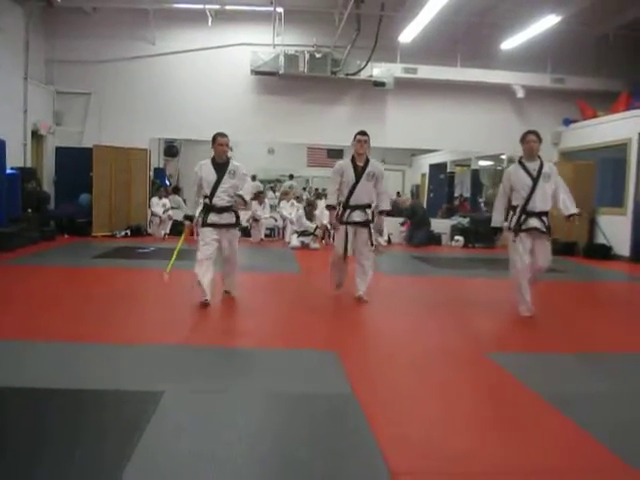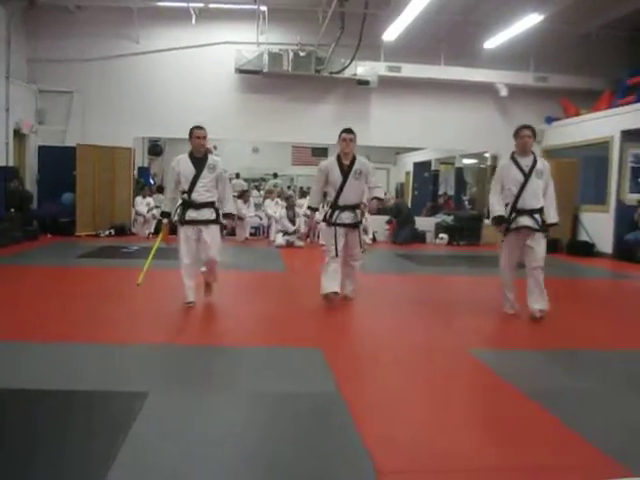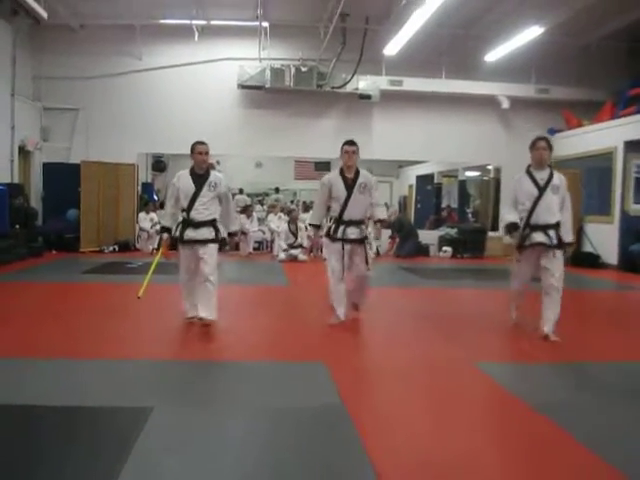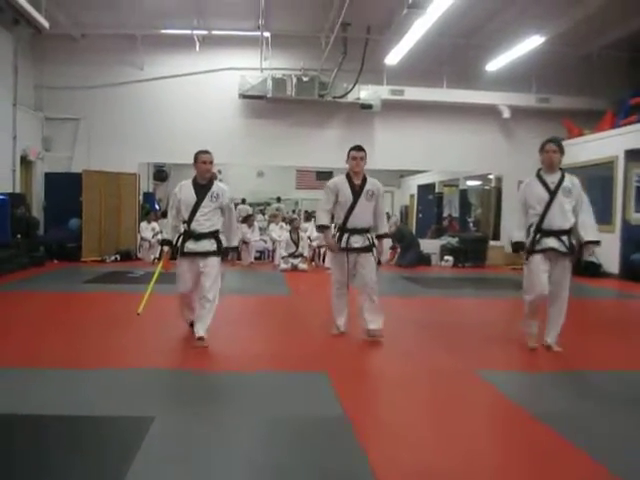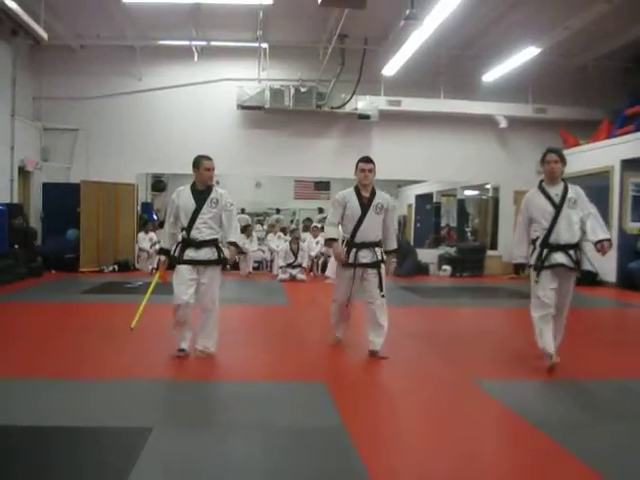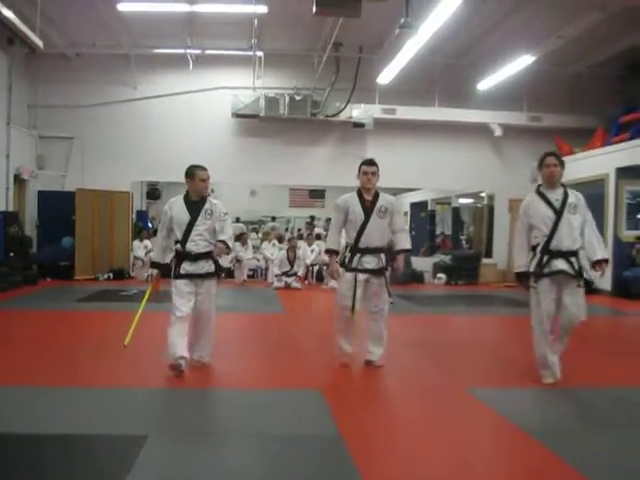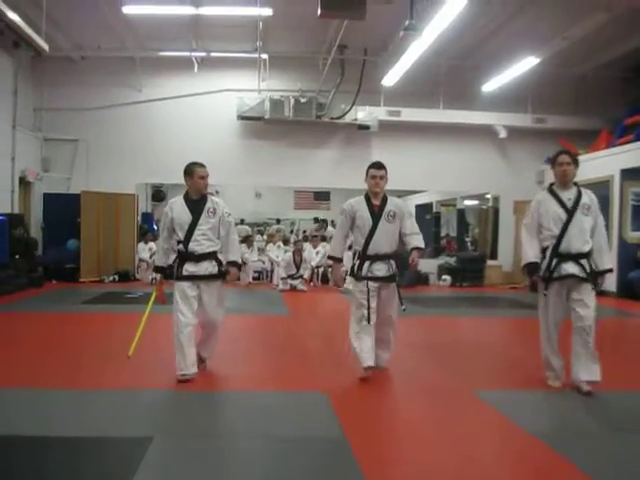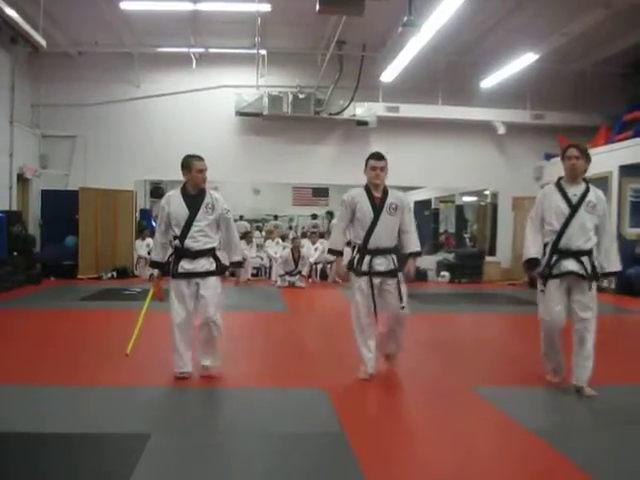
dt=0.2s
person 1, frame 1
left shoulder: (550, 169)
right shoulder: (512, 171)
left elbow: (561, 191)
right elbow: (502, 198)
left wrist: (571, 211)
right wrist: (498, 223)
left hip: (541, 222)
right hip: (519, 222)
left knee: (541, 264)
right knee: (521, 265)
left ankle: (526, 297)
right ankle: (525, 305)
person 1, frame 2
left shoulder: (543, 165)
right shoulder: (505, 167)
left elbow: (549, 194)
right elbow: (495, 193)
left wrist: (551, 220)
right wrist: (498, 216)
left hip: (535, 221)
right hip: (512, 220)
left knee: (537, 264)
right knee: (508, 265)
left ankle: (537, 307)
right ankle: (510, 303)
person 1, frame 3
left shoulder: (560, 180)
right shoulder: (520, 180)
left elbow: (565, 210)
right elbow: (510, 206)
left wrist: (567, 239)
right wrist: (512, 225)
left hip: (552, 237)
right hip: (527, 236)
left knee: (553, 284)
right knee: (520, 279)
left ankle: (548, 328)
right ankle: (515, 309)
person 1, frame 4
left shoulder: (572, 183)
right shoulder: (530, 184)
left elbow: (583, 210)
right elbow: (522, 215)
left wrist: (589, 238)
right wrist: (519, 242)
left hip: (563, 243)
right hip: (537, 242)
left knee: (559, 294)
right knee: (537, 291)
left ankle: (551, 337)
right ankle: (532, 332)
person 1, frame 5
left shoulder: (576, 193)
right shoulder: (532, 197)
left elbow: (590, 217)
right elbow: (522, 230)
left wrist: (602, 238)
right wrist: (519, 260)
left hip: (569, 257)
right hip: (543, 258)
left knee: (561, 308)
right knee: (543, 307)
left ankle: (550, 347)
right ankle: (549, 355)
person 1, frame 6
left shoulder: (576, 198)
right shoulder: (530, 202)
left elbow: (588, 229)
right elbow: (521, 237)
left wrist: (598, 257)
right wrist: (522, 270)
left hip: (571, 265)
right hip: (543, 265)
left knee: (574, 317)
right knee: (543, 319)
left ankle: (554, 352)
right ankle: (549, 370)
person 1, frame 7
left shoulder: (589, 199)
right shoulder: (541, 200)
left elbow: (598, 235)
right elbow: (529, 233)
left wrist: (602, 268)
right wrist: (532, 264)
left hip: (582, 268)
right hip: (553, 268)
left knee: (585, 323)
right knee: (550, 324)
left ankle: (583, 378)
right ankle: (554, 374)
person 1, frame 8
left shoulder: (597, 197)
right shoulder: (547, 194)
left elbow: (605, 234)
right elbow: (534, 228)
left wrist: (609, 268)
right wrist: (532, 261)
left hip: (584, 266)
right hip: (553, 264)
left knee: (584, 324)
right knee: (551, 321)
left ankle: (581, 380)
right ankle: (554, 367)
person 2, frame 1
left shoulder: (237, 168)
right shoulder: (202, 167)
left elbow: (246, 187)
right elbow: (195, 194)
left wrist: (240, 198)
right wrist: (190, 219)
left hip: (229, 218)
right hip: (208, 217)
left knee: (230, 256)
right knee: (204, 256)
left ankle: (228, 287)
right ankle: (205, 295)
person 2, frame 2
left shoulder: (215, 163)
right shoulder: (179, 162)
left elbow: (224, 189)
right elbow: (171, 190)
left wrist: (228, 214)
right wrist: (166, 217)
left hip: (209, 214)
right hip: (187, 214)
left knee: (211, 255)
right knee: (187, 258)
left ankle: (208, 277)
right ankle: (190, 296)
person 2, frame 3
left shoulder: (218, 180)
right shoulder: (180, 178)
left elbow: (228, 207)
right elbow: (171, 206)
left wrist: (232, 232)
right wrist: (166, 232)
left hip: (209, 233)
right hip: (186, 232)
left knee: (208, 275)
right knee: (188, 277)
left ankle: (205, 315)
right ankle: (192, 311)
person 2, frame 4
left shoulder: (222, 190)
right shoulder: (182, 188)
left elbow: (230, 219)
right elbow: (173, 217)
right wrist: (167, 244)
left hip: (211, 245)
right hip: (187, 244)
left knee: (208, 291)
right knee: (185, 289)
left ankle: (200, 333)
right ankle: (192, 317)
person 2, frame 5
left shoulder: (222, 196)
right shoulder: (180, 194)
left elbow: (232, 222)
right elbow: (171, 225)
left wrist: (233, 244)
right wrist: (165, 253)
left hip: (211, 254)
right hip: (186, 253)
left knee: (209, 303)
right knee: (182, 300)
left ankle: (205, 345)
right ankle: (182, 342)
person 2, frame 6
left shoulder: (216, 206)
right shoulder: (173, 206)
left elbow: (226, 230)
right elbow: (163, 237)
left wrist: (222, 244)
right wrist: (157, 266)
left hip: (207, 266)
right hip: (181, 266)
left knee: (204, 314)
right knee: (180, 313)
left ankle: (198, 354)
right ankle: (178, 359)
person 2, frame 7
left shoulder: (217, 205)
right shoulder: (173, 206)
left elbow: (229, 235)
right elbow: (165, 240)
left wrist: (233, 263)
right wrist: (160, 270)
left hip: (211, 267)
right hip: (184, 268)
left knee: (212, 317)
right knee: (184, 320)
left ankle: (201, 352)
right ankle: (186, 368)
person 2, frame 8
left shoulder: (216, 199)
right shoulder: (170, 200)
left elbow: (229, 232)
right elbow: (161, 234)
left wrist: (236, 263)
right wrist: (157, 266)
left hip: (208, 264)
right hip: (180, 265)
left knee: (211, 316)
right knee: (180, 318)
left ankle: (208, 361)
right ankle: (183, 366)
person 3, frame 1
left shoulder: (377, 168)
right shoulder: (341, 166)
left elbow: (381, 193)
right elbow: (332, 190)
left wrist: (381, 216)
right wrist: (332, 213)
left hip: (365, 216)
right hip: (345, 214)
left knee: (365, 255)
right knee: (340, 253)
left ankle: (361, 291)
right ankle: (338, 279)
person 3, frame 2
left shoulder: (365, 165)
right shoulder: (326, 165)
left elbow: (374, 186)
right elbow: (317, 190)
left wrist: (374, 200)
right wrist: (312, 213)
left hip: (354, 216)
right hip: (334, 216)
left knee: (352, 257)
right knee: (332, 254)
left ankle: (347, 289)
right ankle: (331, 291)
person 3, frame 3
left shoulder: (368, 179)
right shoulder: (329, 180)
left elbow: (375, 204)
right elbow: (320, 206)
left wrist: (378, 223)
right wrist: (316, 231)
left hip: (360, 232)
right hip: (337, 232)
left knee: (362, 273)
right knee: (337, 274)
left ankle: (354, 298)
right ankle: (339, 313)
person 3, frame 4
left shoulder: (376, 186)
right shoulder: (335, 184)
left elbow: (380, 214)
right elbow: (324, 210)
left wrist: (380, 241)
right wrist: (327, 233)
left hip: (366, 241)
right hip: (342, 240)
left knee: (370, 284)
right knee: (340, 285)
left ankle: (373, 327)
right ankle: (339, 323)
person 3, frame 5
left shoulder: (385, 200)
right shoulder: (343, 197)
left elbow: (390, 229)
right elbow: (332, 223)
left wrist: (389, 255)
right wrist: (335, 247)
left hip: (374, 256)
right hip: (349, 254)
left knee: (376, 302)
right knee: (342, 298)
left ankle: (376, 346)
right ankle: (338, 333)
person 3, frame 6
left shoulder: (390, 203)
right shoulder: (345, 201)
left elbow: (400, 229)
right elbow: (335, 231)
left wrist: (401, 253)
right wrist: (333, 259)
left hip: (378, 261)
right hip: (353, 261)
left knee: (378, 311)
right knee: (348, 307)
left ankle: (373, 354)
right ankle: (345, 348)
person 3, frame 7
left shoulder: (399, 206)
right shoulder: (352, 206)
left elbow: (412, 232)
right elbow: (340, 236)
left wrist: (415, 251)
right wrist: (336, 265)
left hip: (388, 268)
right hip: (362, 268)
left knee: (387, 318)
right knee: (363, 317)
left ankle: (379, 359)
right ankle: (366, 364)
person 3, frame 8
left shoulder: (400, 199)
right shoulder: (352, 198)
left elbow: (408, 231)
right elbow: (339, 229)
left wrist: (411, 259)
right wrist: (339, 259)
left hip: (390, 263)
right hip: (362, 263)
left knee: (398, 313)
right knee: (364, 316)
left ankle: (387, 347)
right ankle: (367, 363)
